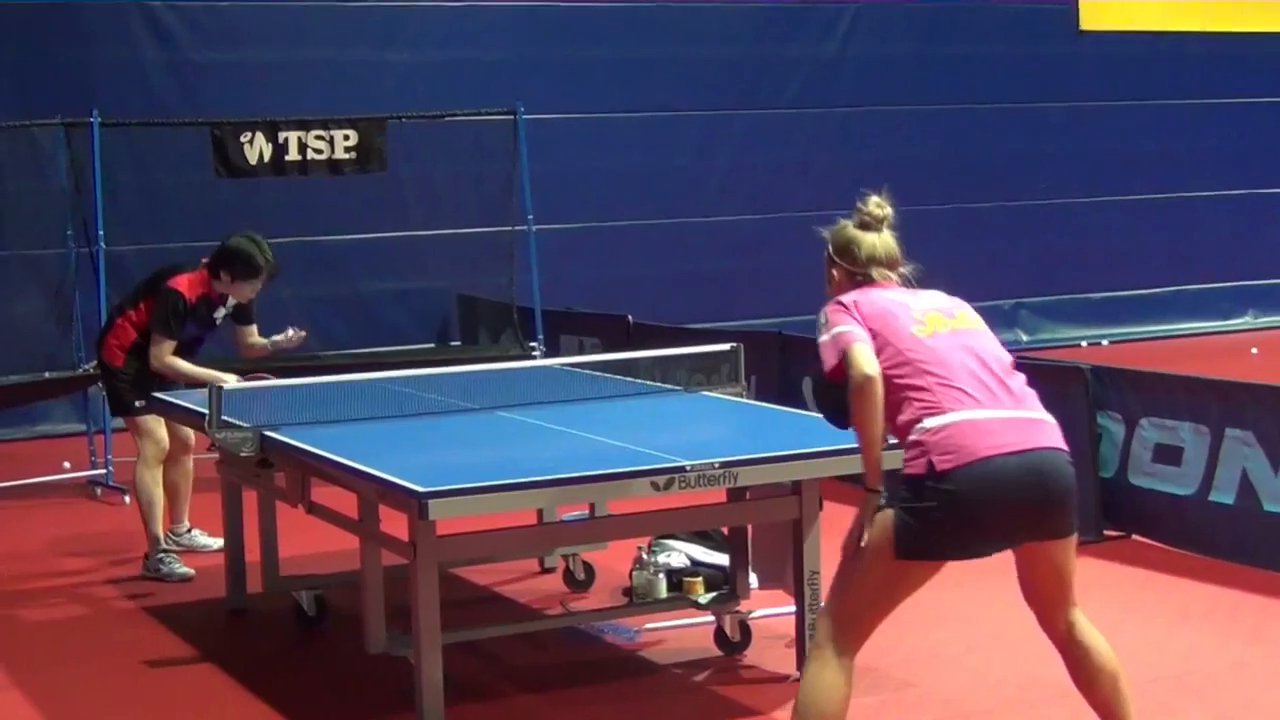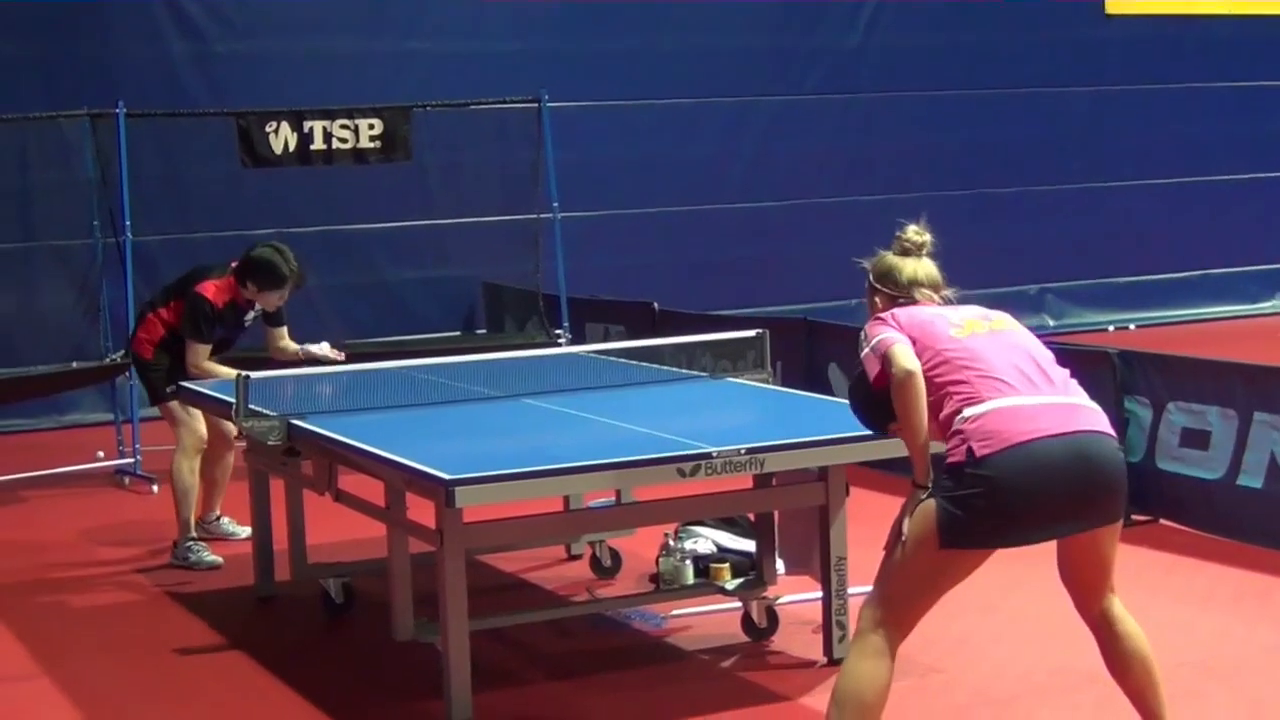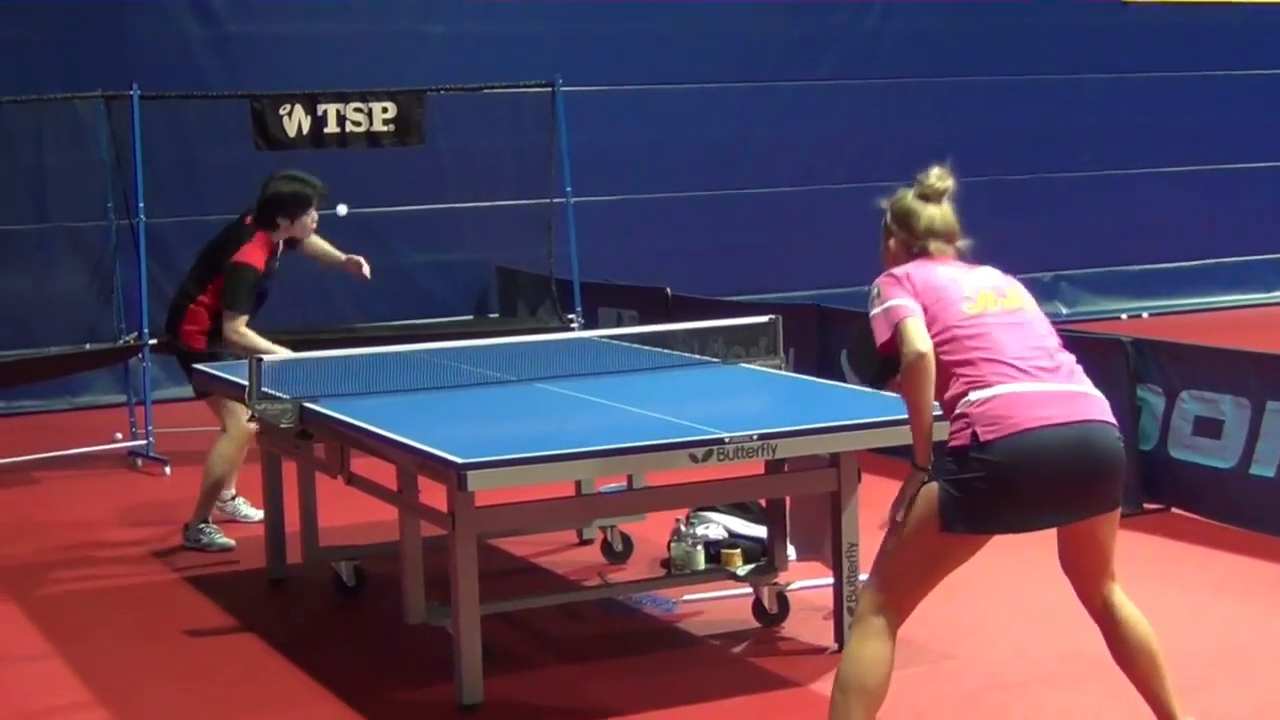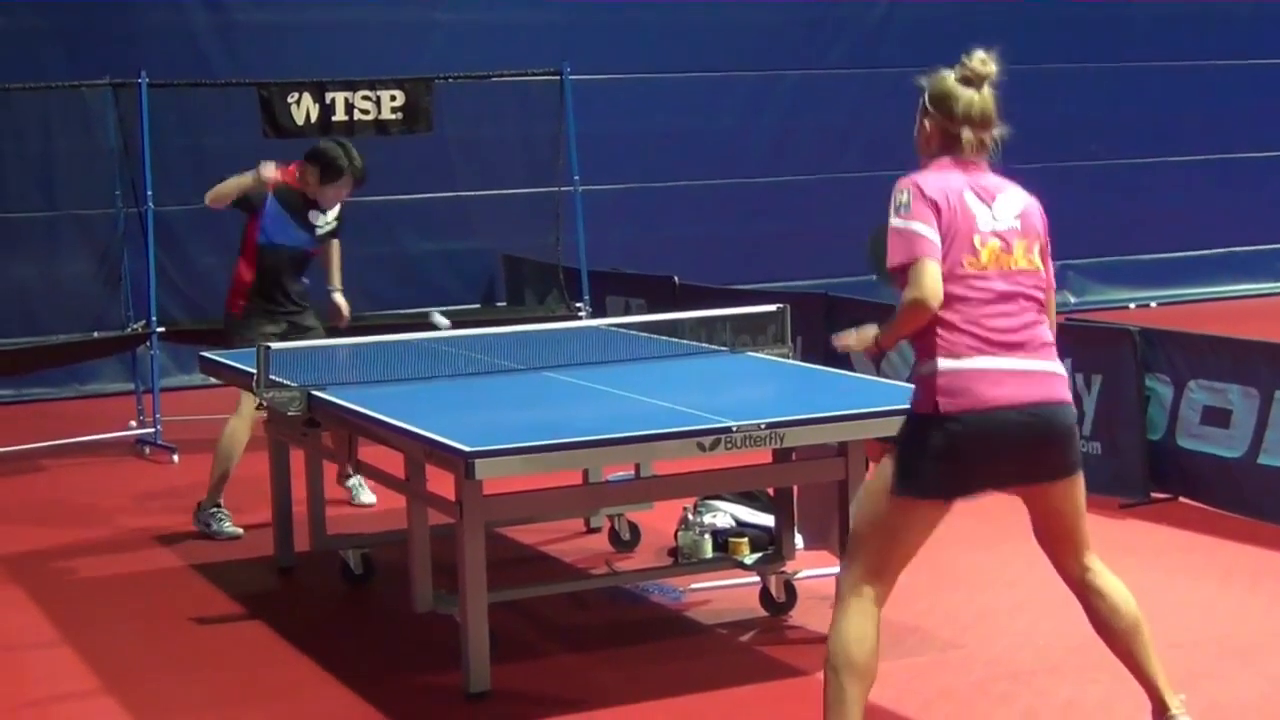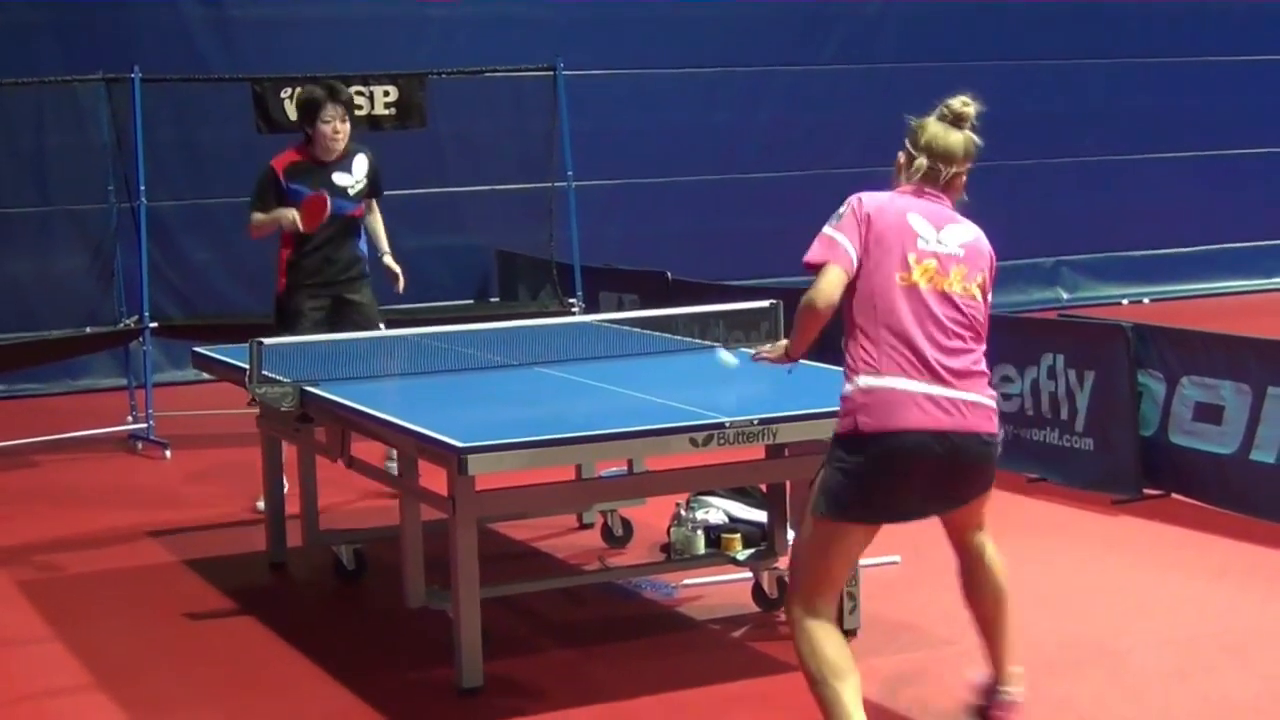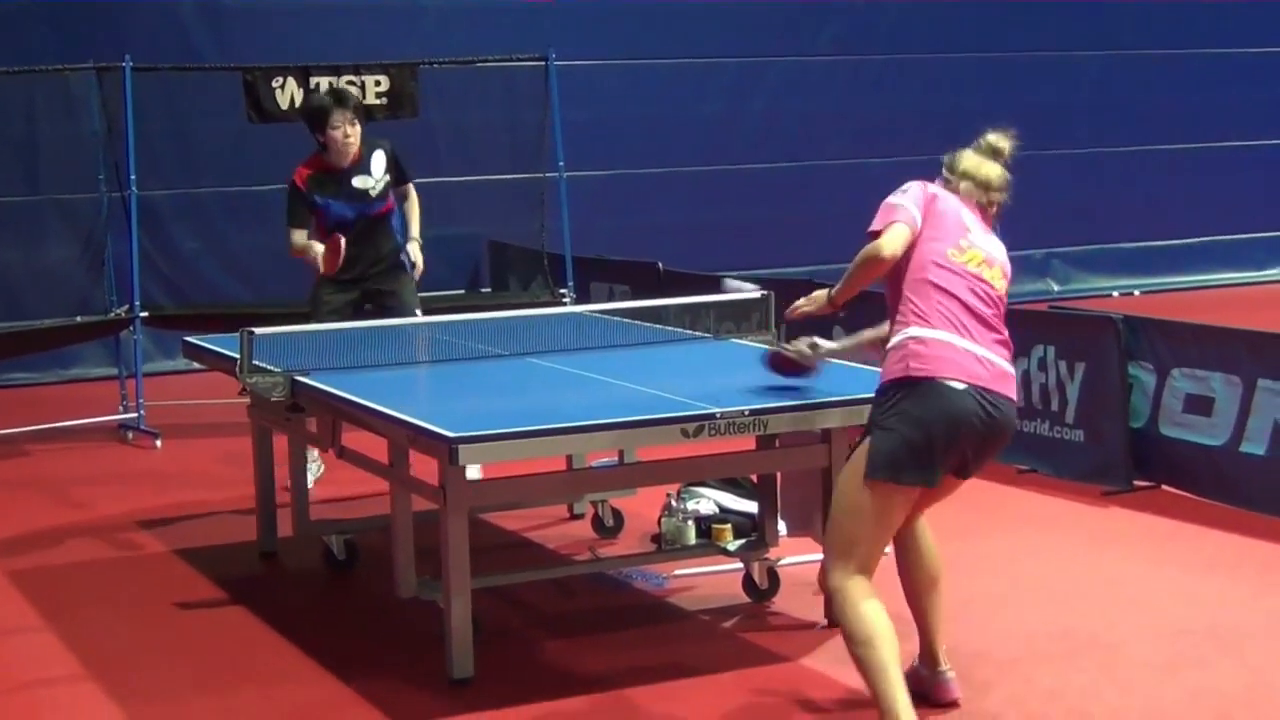
dt=0.4s
person 1, frame 1
left shoulder: (845, 308)
right shoulder: (949, 301)
left elbow: (865, 376)
left wrist: (874, 486)
left hip: (957, 469)
right hip: (1046, 456)
left knee: (837, 635)
right knee: (1063, 616)
person 1, frame 2
left shoulder: (885, 324)
right shoulder: (993, 315)
left elbow: (907, 372)
left wrist: (922, 482)
left hip: (1004, 460)
right hip: (1096, 445)
left knee: (880, 624)
right knee: (1100, 603)
person 1, frame 3
left shoulder: (897, 281)
right shoulder: (1001, 279)
left elbow: (918, 352)
left wrist: (922, 462)
left hip: (1006, 443)
right hip: (1095, 431)
left knee: (878, 607)
right knee: (1101, 591)
person 1, frame 4
left shoulder: (921, 188)
right shoulder: (1026, 202)
left elbow: (925, 298)
left wrist: (877, 338)
left hip: (960, 412)
right hip: (1048, 402)
left knee: (861, 584)
right knee: (1079, 564)
person 1, frame 5
left shoulder: (867, 207)
right shoulder: (978, 240)
left elbow: (822, 299)
left wrist: (791, 348)
left hip: (883, 428)
right hip: (974, 429)
left knee: (811, 605)
right knee: (971, 539)
person 1, frame 6
left shoulder: (922, 194)
right shoulder: (994, 248)
left elbow: (887, 250)
left wrist: (831, 299)
right wrist: (835, 348)
left hip: (929, 389)
right hip: (995, 402)
left knee: (846, 575)
right knee: (903, 514)
right ankle: (933, 670)
person 2, frame 1
left shoulder: (237, 291)
right shoulder: (179, 291)
left elbow: (248, 344)
right elbow: (159, 358)
left wrist: (275, 343)
right wrist: (216, 378)
left hip: (162, 360)
right hip: (127, 356)
left knee: (184, 442)
right knee: (155, 445)
left ankle: (179, 530)
right ankle: (156, 553)
person 2, frame 2
left shoulder: (266, 292)
right shoulder: (208, 295)
left elbow: (279, 346)
right elbow: (197, 366)
left wrist: (307, 351)
left hip: (196, 353)
right hip: (158, 350)
left knee: (225, 434)
right knee: (194, 436)
left ankle: (210, 519)
right ankle: (185, 542)
person 2, frame 3
left shoulder: (275, 230)
right shoulder: (247, 260)
left elbow: (307, 241)
right elbow: (233, 331)
left wrist: (345, 260)
right wrist: (279, 354)
left hip: (224, 327)
right hip: (198, 333)
left knee: (248, 411)
right knee: (239, 425)
left ankle: (225, 497)
right ankle: (198, 525)
person 2, frame 4
left shoulder: (330, 203)
right shoulder: (274, 186)
right elbow: (213, 199)
left wrist: (335, 290)
right wrist: (255, 177)
left hip: (294, 307)
right hip: (253, 310)
right knee: (251, 406)
left ankle: (346, 474)
right ankle: (210, 507)
person 2, frame 5
left shoulder: (361, 160)
right shoulder: (284, 169)
right elbow: (254, 227)
left wrist: (385, 253)
right wrist: (279, 216)
left hip: (353, 282)
right hip: (302, 287)
left ankle: (394, 456)
person 2, frame 6
left shoulder: (382, 153)
right shoulder: (305, 179)
left elbow: (408, 195)
right elbow: (296, 240)
left wrist: (413, 241)
right wrist: (310, 248)
left hip: (391, 271)
right hip: (337, 280)
right ankle: (310, 457)
